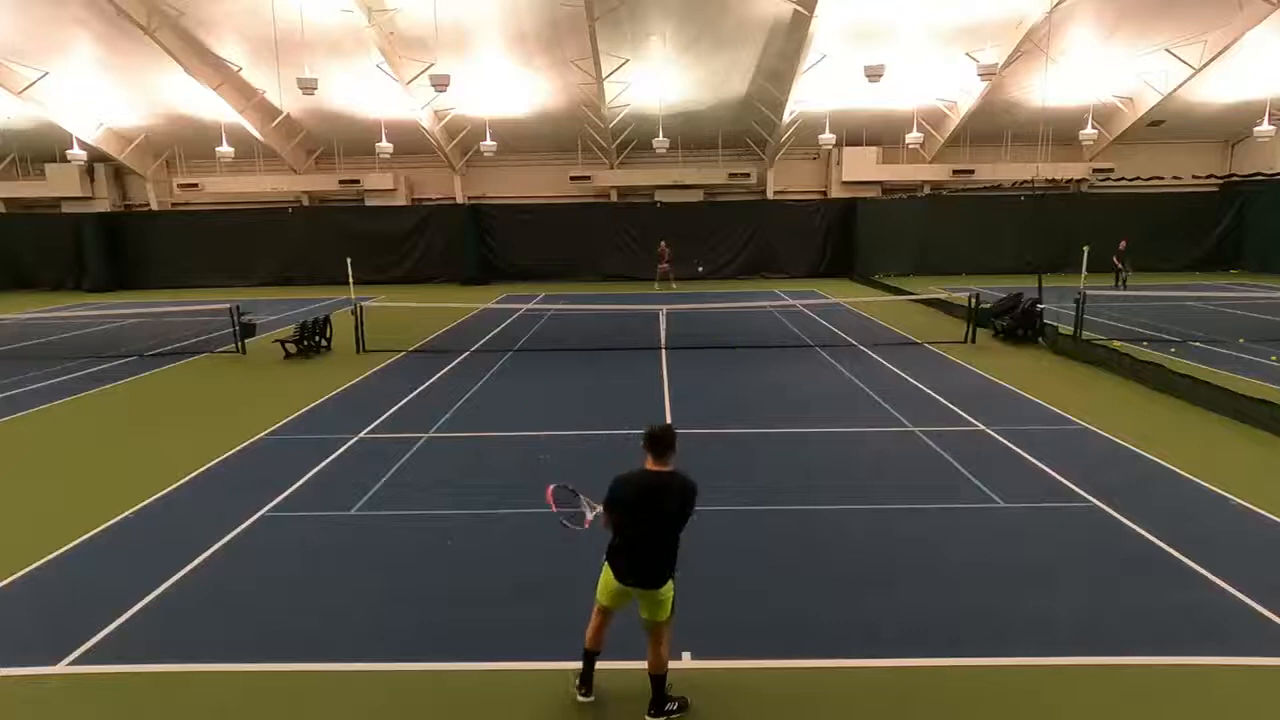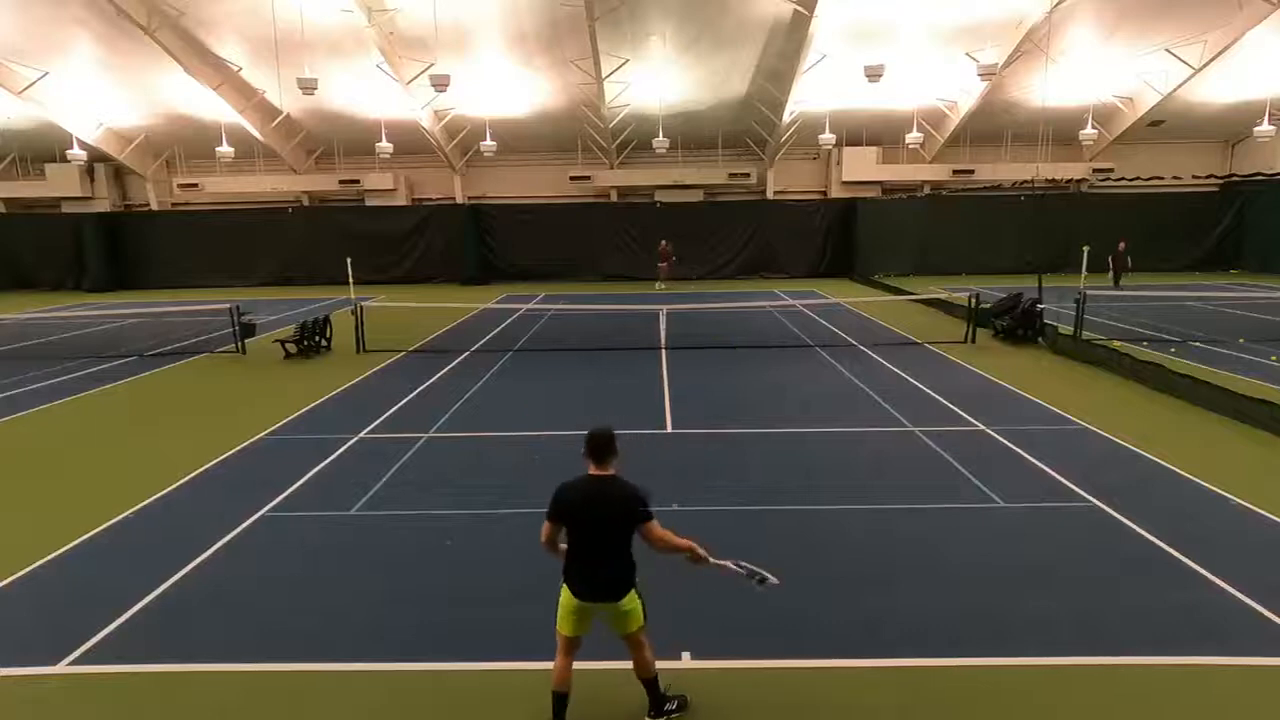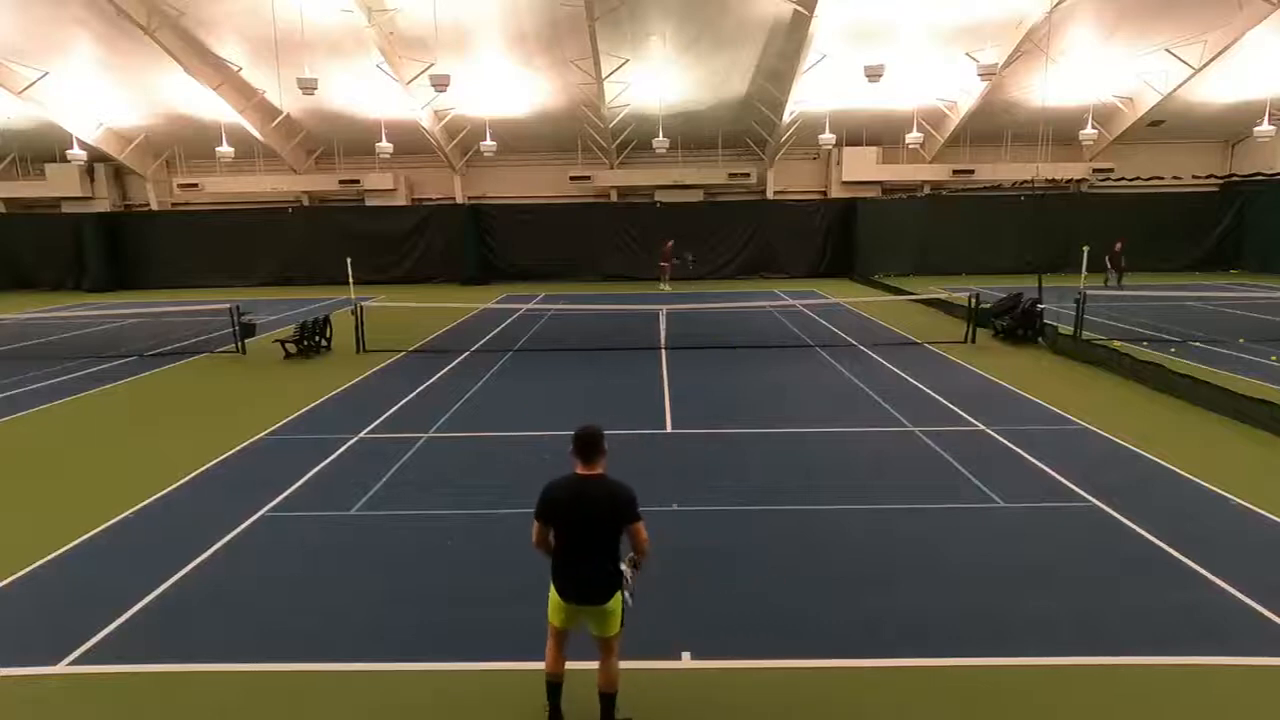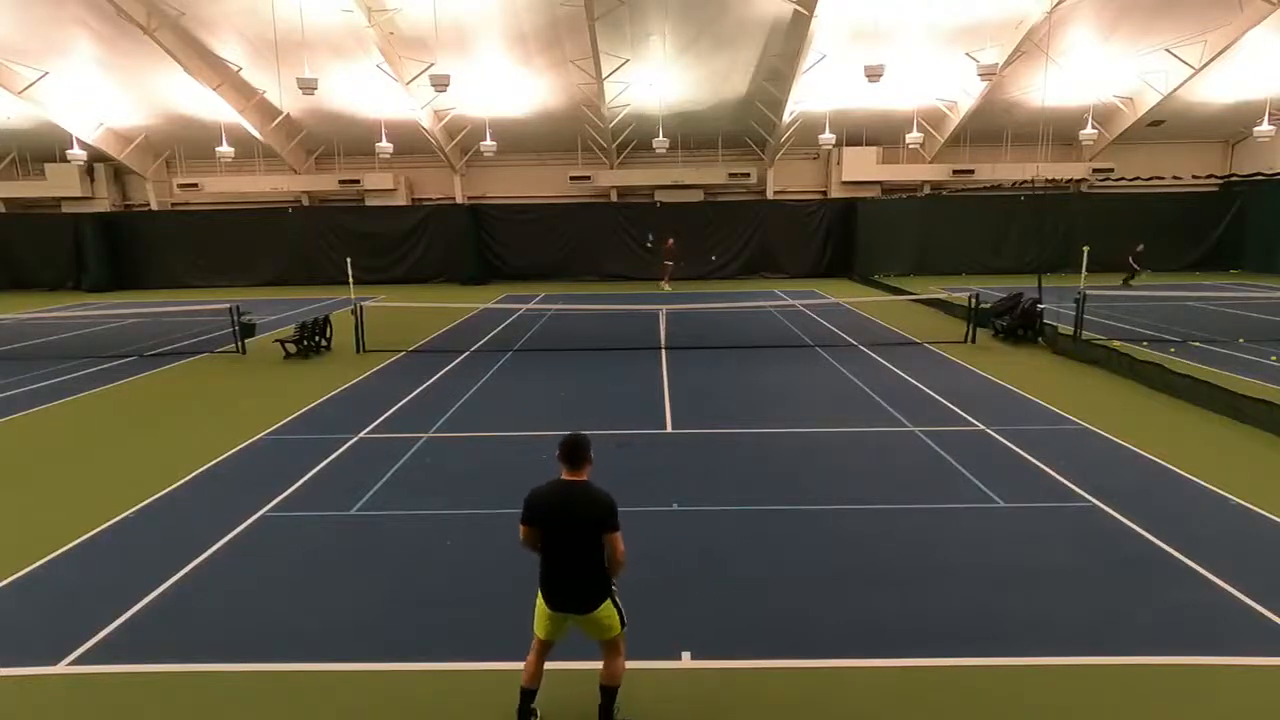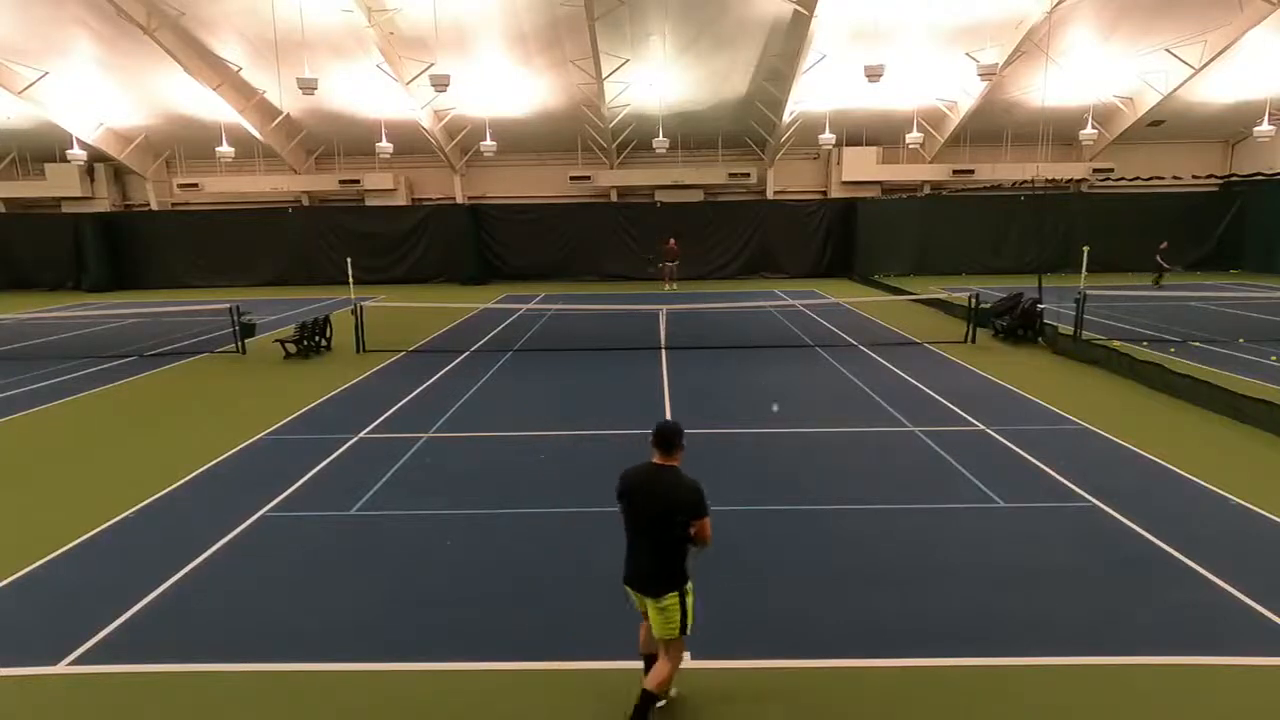
dt=0.5s
person 1, frame 1
left shoulder: (622, 484)
right shoulder: (687, 488)
left elbow: (610, 523)
left hip: (618, 568)
right hip: (657, 576)
left knee: (600, 616)
right knee: (658, 638)
left ankle: (585, 683)
person 1, frame 2
left shoulder: (566, 493)
right shoulder: (632, 495)
left elbow: (547, 540)
right elbow: (658, 540)
right wrist: (692, 548)
left hip: (576, 588)
right hip: (618, 588)
left knee: (565, 654)
right knee: (638, 646)
person 1, frame 3
left shoulder: (553, 491)
right shoulder: (621, 493)
left elbow: (538, 540)
right elbow: (641, 542)
right wrist: (638, 559)
left hip: (564, 585)
right hip: (606, 588)
left knee: (556, 642)
right knee: (609, 654)
person 1, frame 4
left shoulder: (537, 497)
right shoulder: (602, 501)
left elbow: (526, 539)
right elbow: (616, 555)
right wrist: (609, 574)
left hip: (552, 593)
right hip: (593, 595)
left knee: (539, 651)
right knee: (614, 651)
person 1, frame 5
left shoulder: (628, 478)
right shoulder: (689, 489)
right elbow: (704, 537)
left hip: (634, 576)
right hip: (669, 582)
left knee: (649, 621)
right knee: (671, 655)
left ankle: (654, 691)
